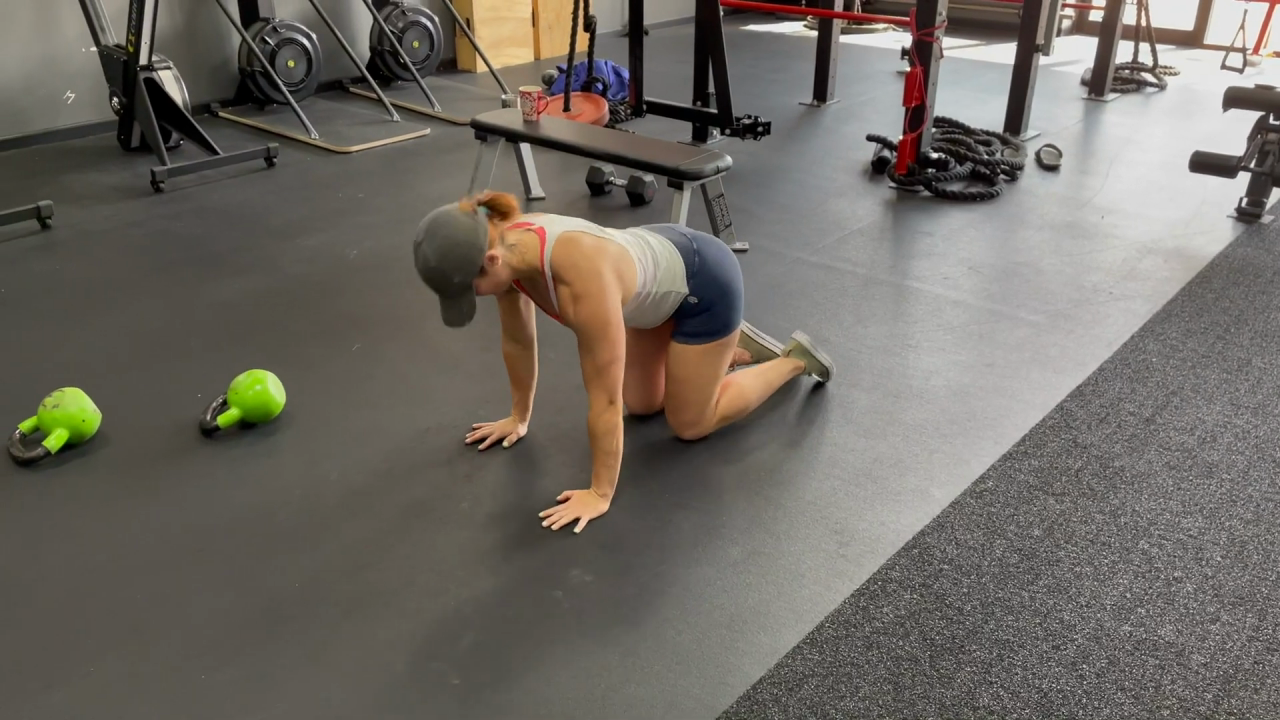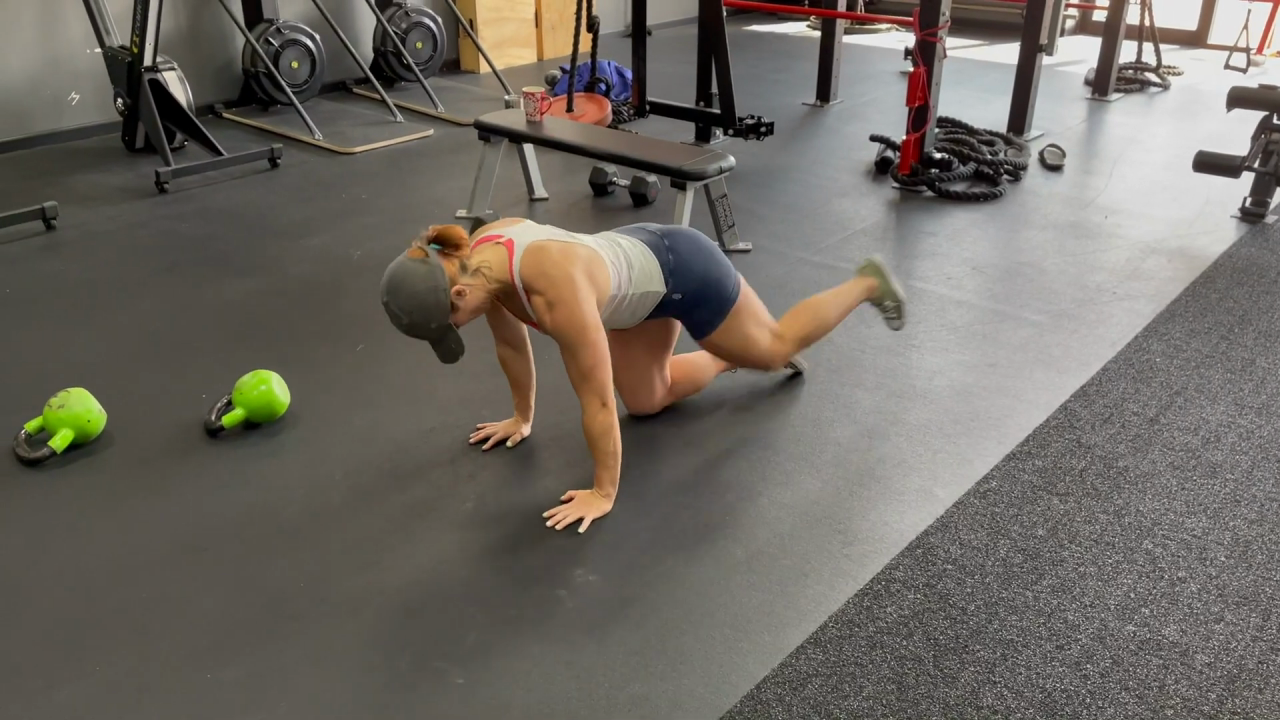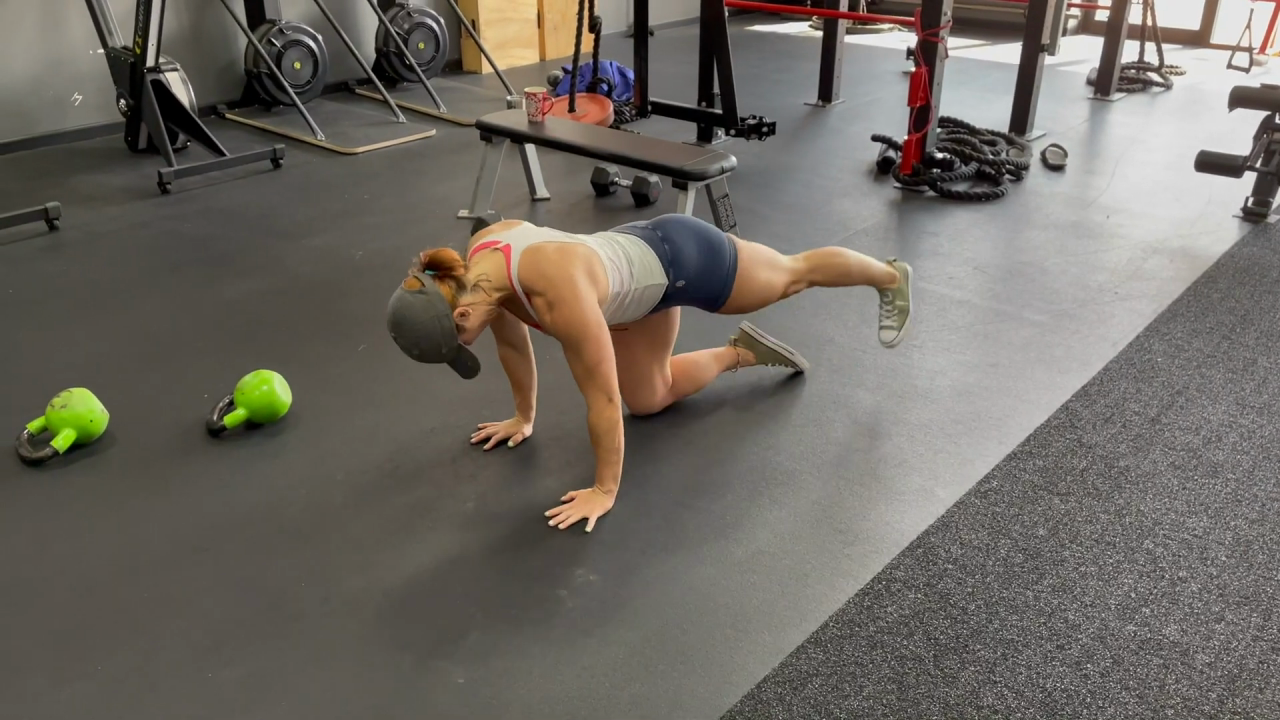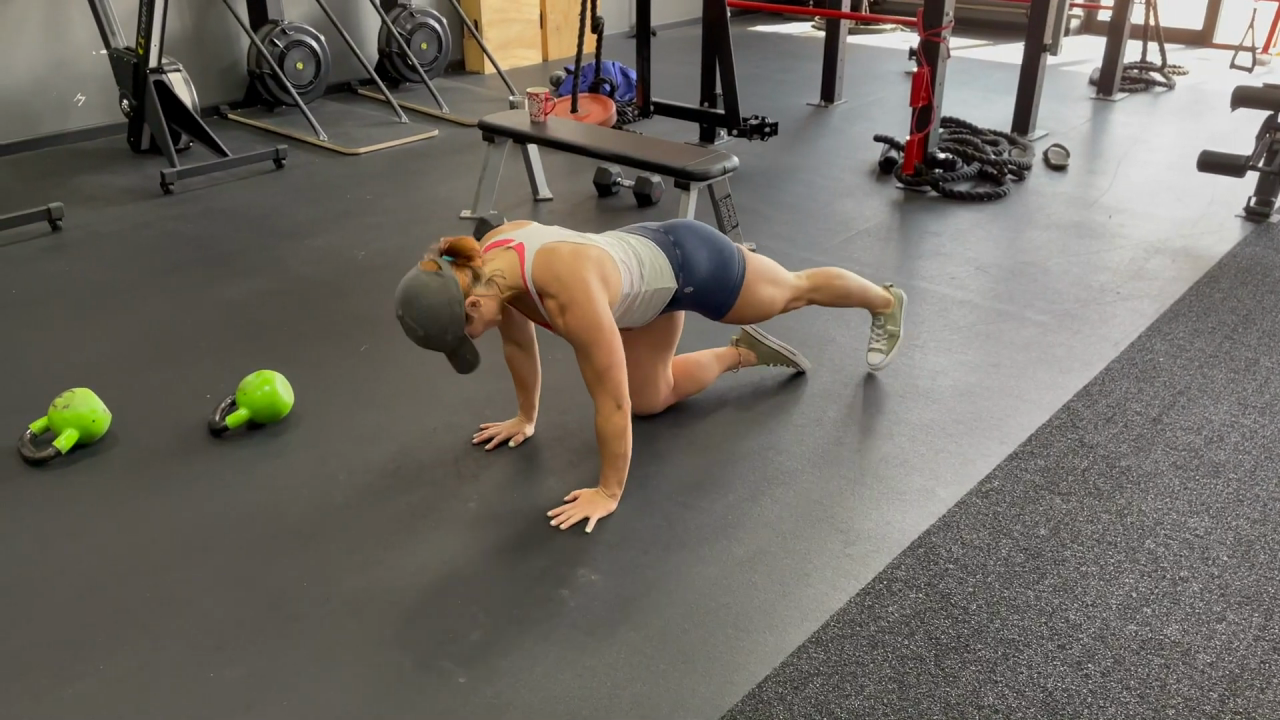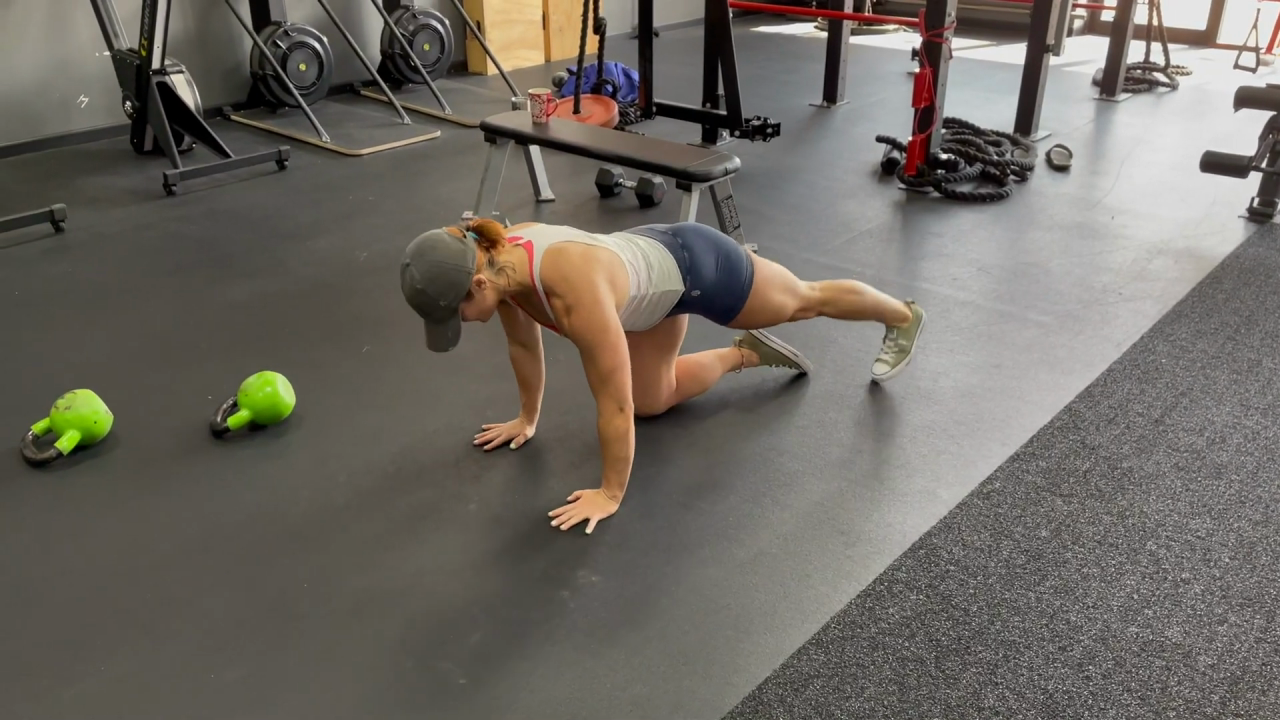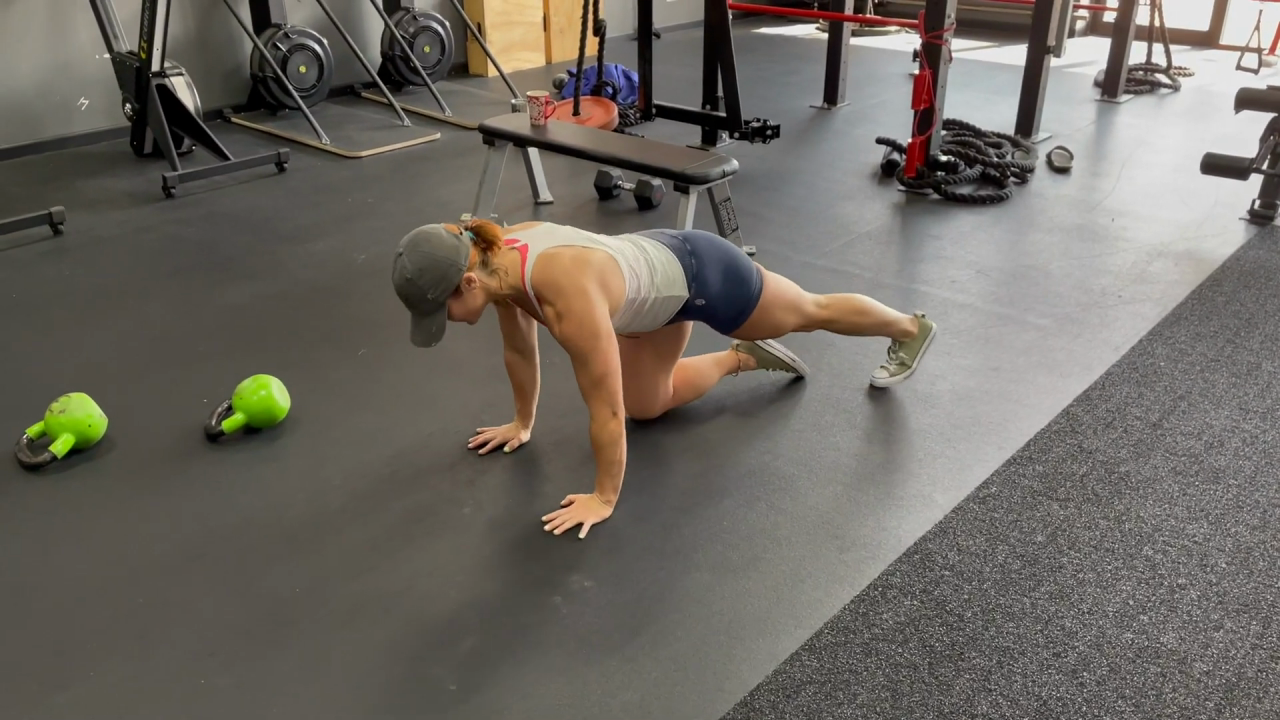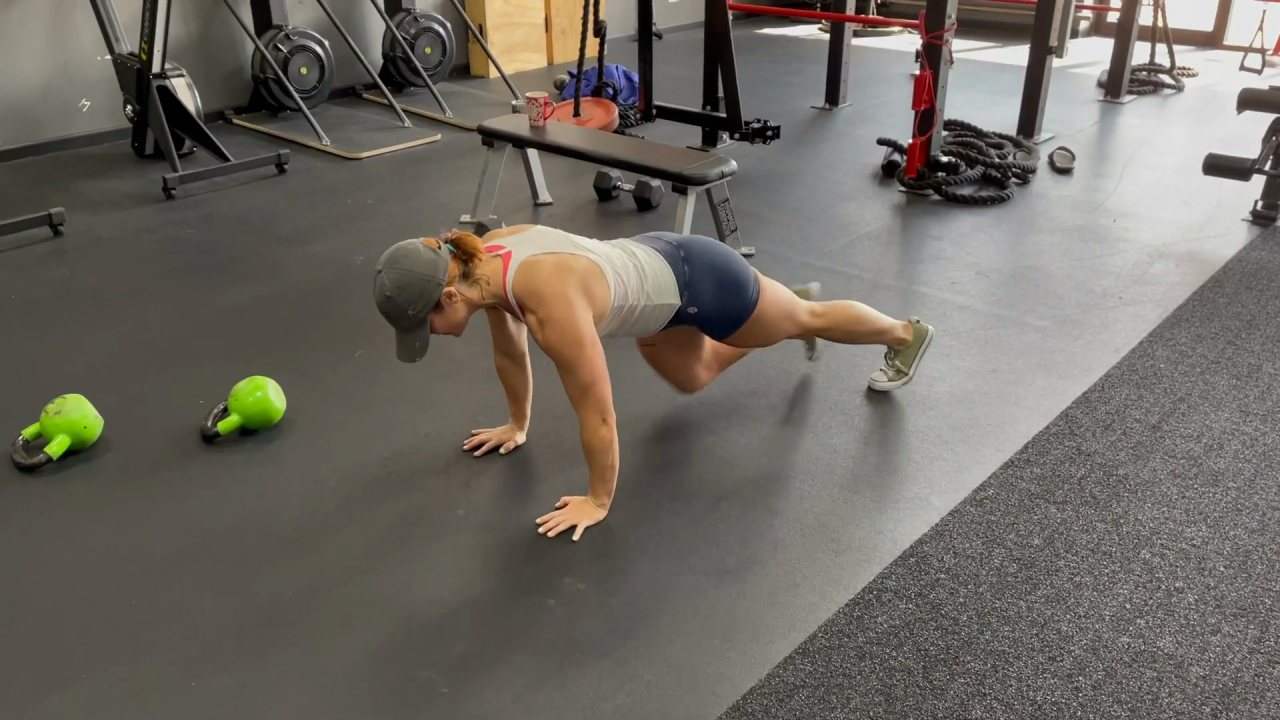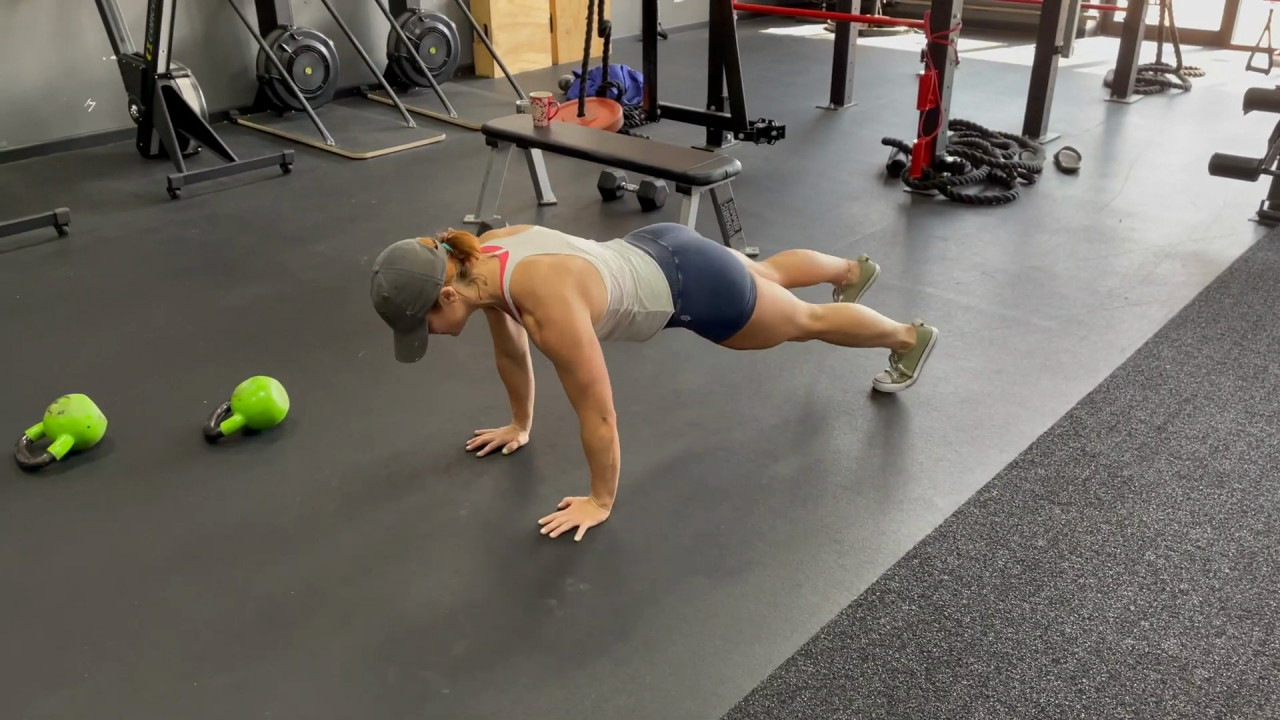
dt=0.3s
person 1, frame 1
left shoulder: (581, 278)
right shoulder: (501, 247)
left elbow: (605, 398)
right elbow: (517, 341)
left wrist: (599, 493)
right wrist: (519, 417)
left hip: (704, 280)
right hip: (662, 262)
left knee: (688, 425)
right knee: (642, 403)
left ankle: (793, 361)
right ankle: (738, 349)
person 1, frame 2
left shoulder: (555, 291)
right shoulder: (476, 260)
left elbow: (598, 401)
right elbow: (511, 341)
left wrist: (604, 494)
right wrist: (521, 417)
left hip: (682, 272)
right hip: (635, 259)
left knee: (773, 350)
right knee: (645, 400)
left ankle: (869, 283)
right ankle: (730, 352)
person 1, frame 3
left shoulder: (557, 294)
right shoulder: (476, 269)
left elbow: (602, 398)
right elbow: (513, 343)
left wrist: (604, 491)
right wrist: (523, 417)
left hip: (682, 259)
right hip: (638, 262)
left knee: (795, 275)
right knee: (647, 399)
left ankle: (889, 276)
right ankle: (740, 353)
person 1, frame 4
left shoulder: (569, 293)
right shoulder: (486, 265)
left elbow: (611, 402)
right elbow: (519, 343)
left wrist: (609, 493)
right wrist: (525, 417)
left hip: (688, 264)
right hip: (643, 260)
left knee: (795, 290)
right knee: (650, 400)
left ankle: (886, 301)
right ankle: (743, 352)
person 1, frame 5
left shoulder: (576, 292)
right shoulder: (496, 260)
left elbow: (614, 404)
right elbow: (523, 343)
left wrist: (610, 494)
right wrist: (527, 418)
left hip: (695, 267)
right hip: (648, 261)
left knee: (806, 301)
right knee: (652, 401)
left ankle: (902, 315)
right ankle: (745, 353)
person 1, frame 6
left shoulder: (566, 294)
right shoulder: (497, 258)
left elbow: (606, 408)
right elbow: (519, 347)
left wrist: (604, 498)
right wrist: (522, 422)
left hip: (702, 275)
right hip: (656, 266)
left knee: (811, 312)
right knee: (648, 405)
left ankle: (911, 329)
right ankle: (743, 357)
person 1, frame 7
left shoulder: (548, 303)
right shoulder: (484, 263)
left elbow: (597, 414)
right elbow: (509, 352)
left wrist: (598, 500)
right wrist: (518, 424)
left hip: (696, 281)
right hip: (652, 262)
left knee: (804, 322)
right knee: (690, 377)
left ankle: (906, 334)
right ankle: (774, 317)
person 1, frame 8
left shoulder: (546, 303)
right shoulder: (482, 262)
left elbow: (598, 414)
right elbow: (510, 352)
left wrist: (600, 502)
right wrist: (520, 425)
left hip: (691, 285)
right hip: (653, 250)
left knee: (805, 322)
right knee: (767, 273)
left ankle: (910, 338)
right ankle: (853, 272)
